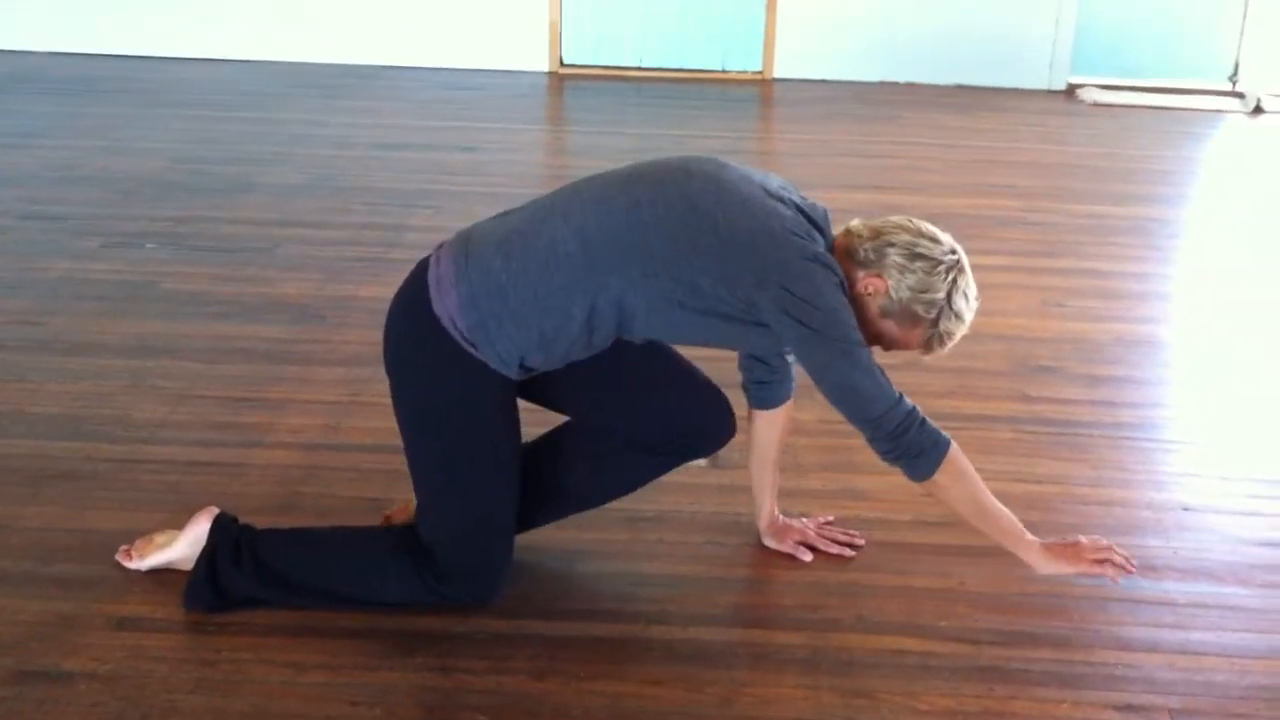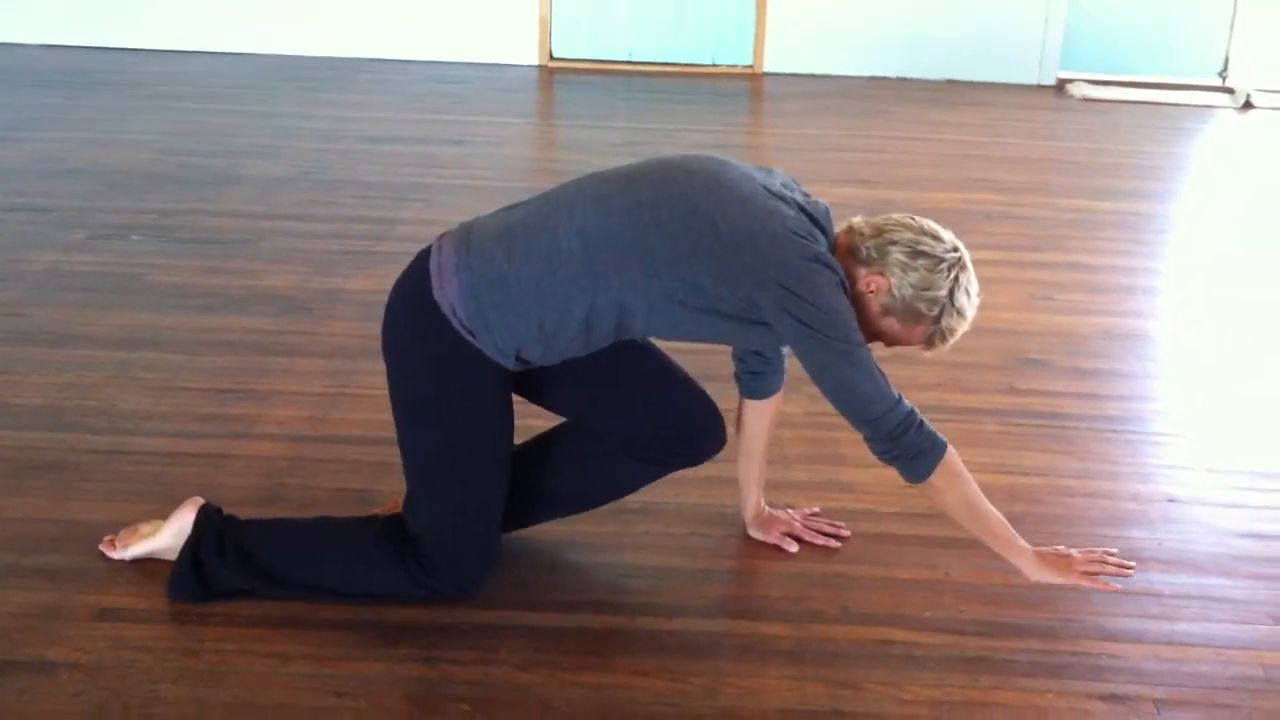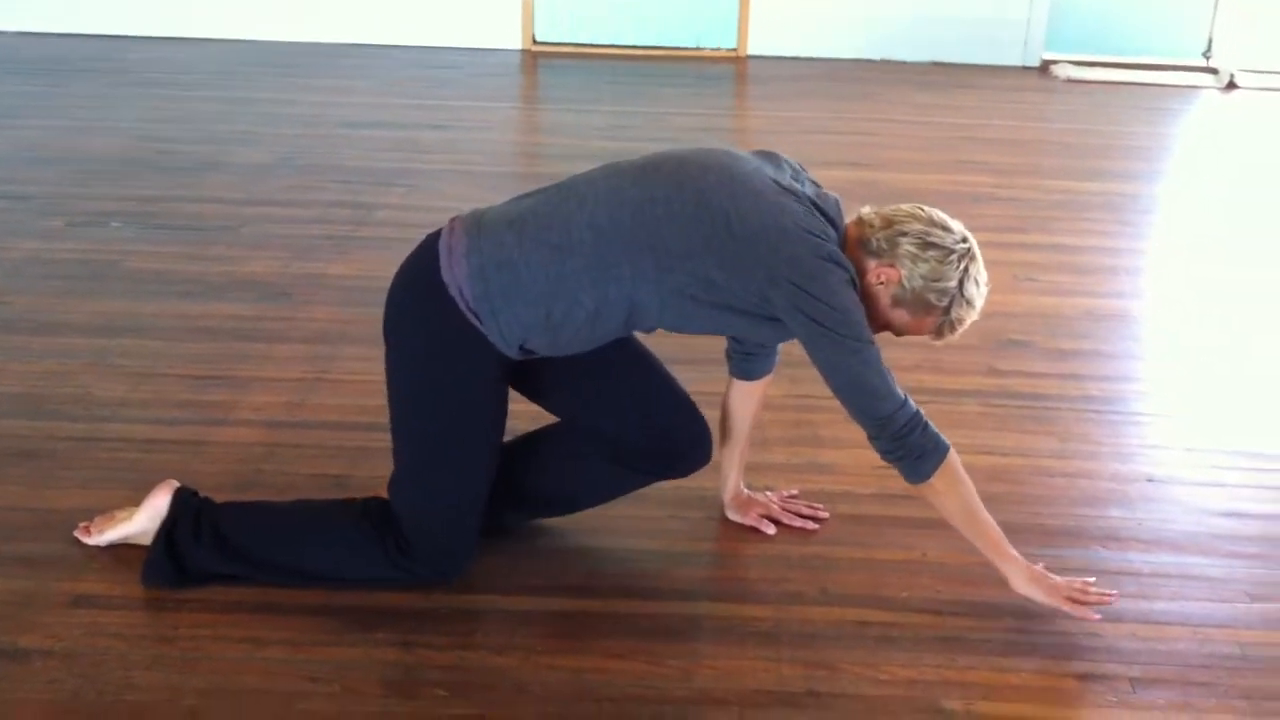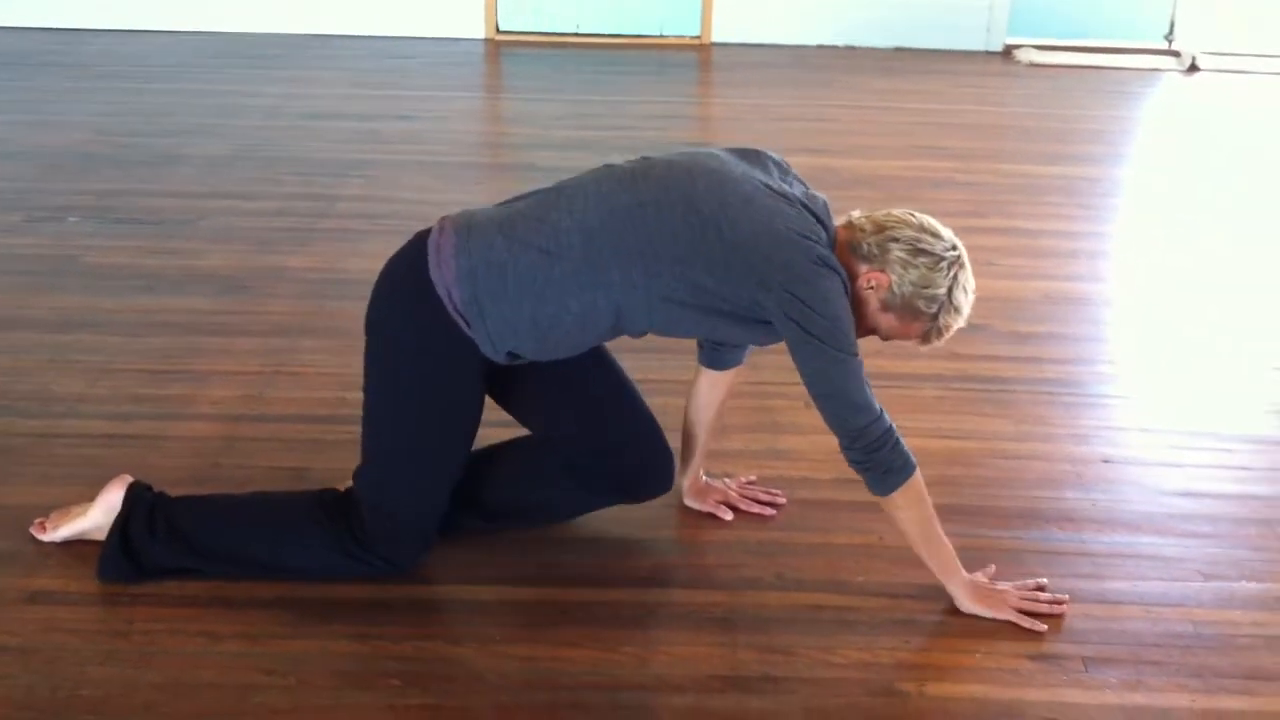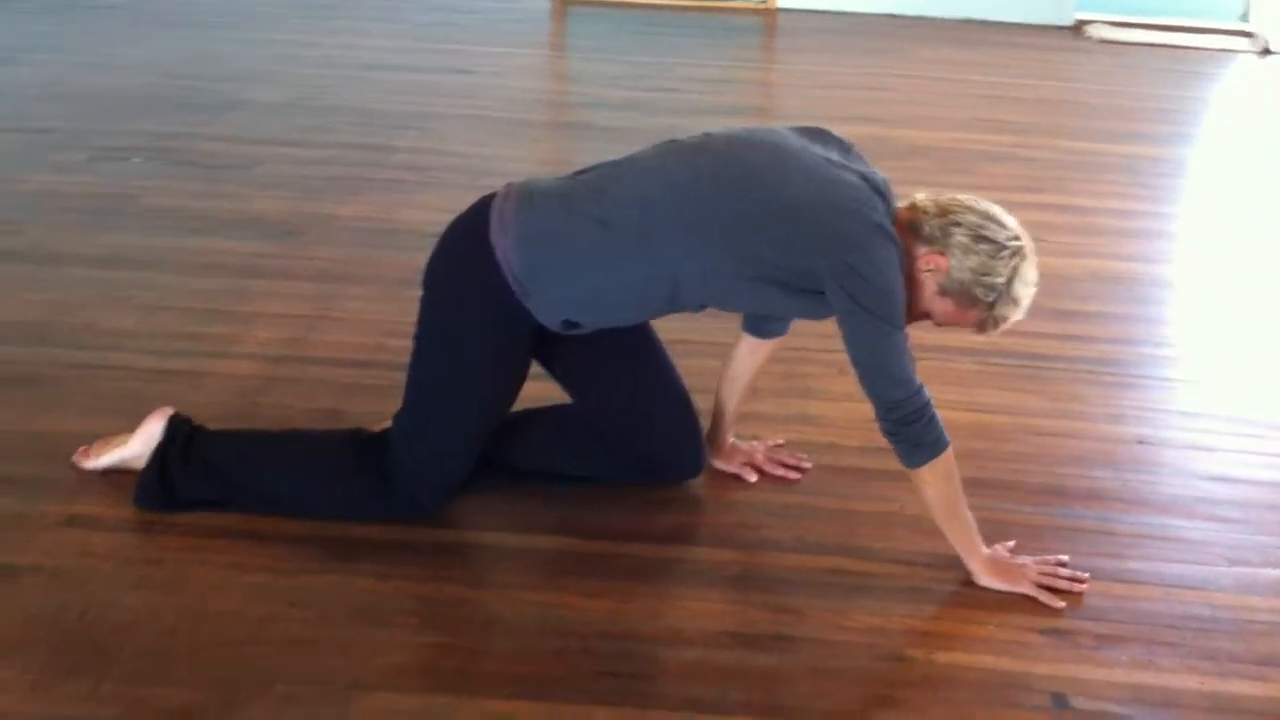
dt=0.4s
person 1, frame 1
left shoulder: (792, 229)
right shoulder: (801, 276)
left elbow: (768, 373)
right elbow: (904, 435)
left wrist: (771, 515)
right wrist: (1036, 549)
left hip: (514, 315)
right hip: (449, 332)
left knee: (698, 423)
right knee: (465, 575)
left ankle: (465, 496)
right ankle: (221, 551)
person 1, frame 2
left shoulder: (791, 226)
right shoulder: (802, 273)
left elbow: (760, 360)
right elbow: (898, 435)
left wrist: (755, 507)
right wrist: (1027, 557)
left hip: (511, 311)
right hip: (448, 322)
left knee: (688, 432)
right knee: (449, 569)
left ankle: (451, 495)
right ankle: (207, 541)
person 1, frame 3
left shoulder: (796, 200)
right shoulder: (812, 269)
left elbow: (751, 341)
right elbow: (901, 433)
left wrist: (736, 487)
right wrist: (1018, 570)
left hip: (515, 300)
right hip: (452, 306)
left knee: (673, 442)
right knee: (426, 553)
left ankle: (443, 487)
right ankle: (182, 523)
person 1, frame 4
left shoulder: (780, 191)
right shoulder: (806, 273)
left elbow: (722, 329)
right elbow: (869, 443)
left wrist: (695, 472)
right wrist: (961, 585)
left hip: (492, 299)
right hip: (439, 307)
left knee: (636, 467)
right knee: (380, 543)
left ankle: (414, 480)
right ankle: (138, 521)
person 1, frame 5
left shoulder: (839, 172)
right shoulder: (863, 245)
left elbow: (765, 289)
right elbow: (907, 417)
left wrist: (723, 431)
right wrist: (978, 557)
left hip: (549, 268)
right hip: (496, 271)
left knee: (667, 452)
right knee: (407, 485)
left ankle: (439, 435)
right ankle: (177, 452)
